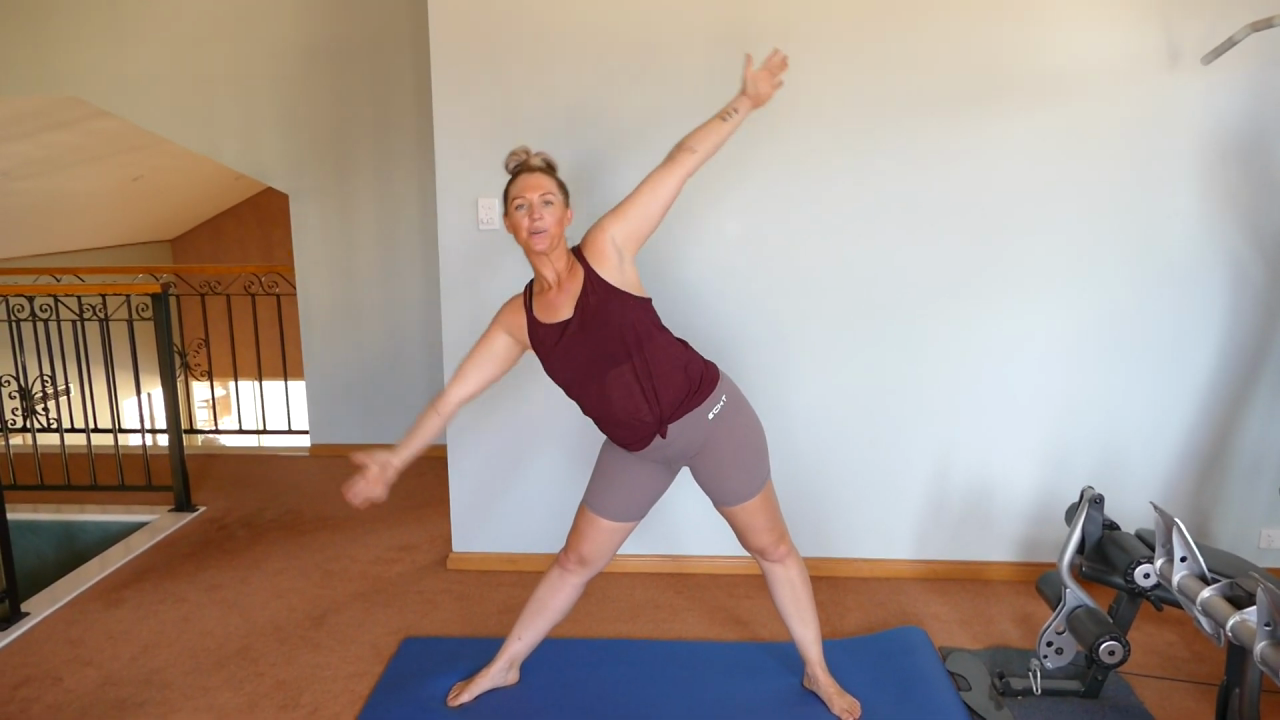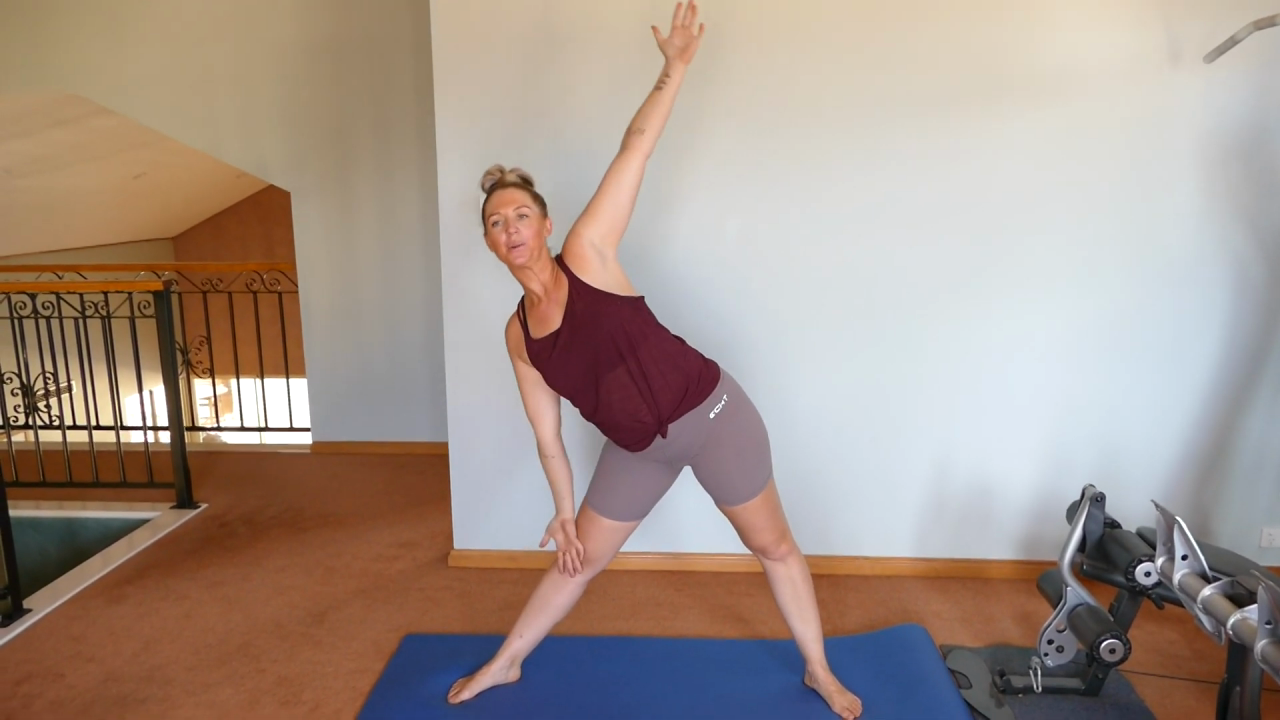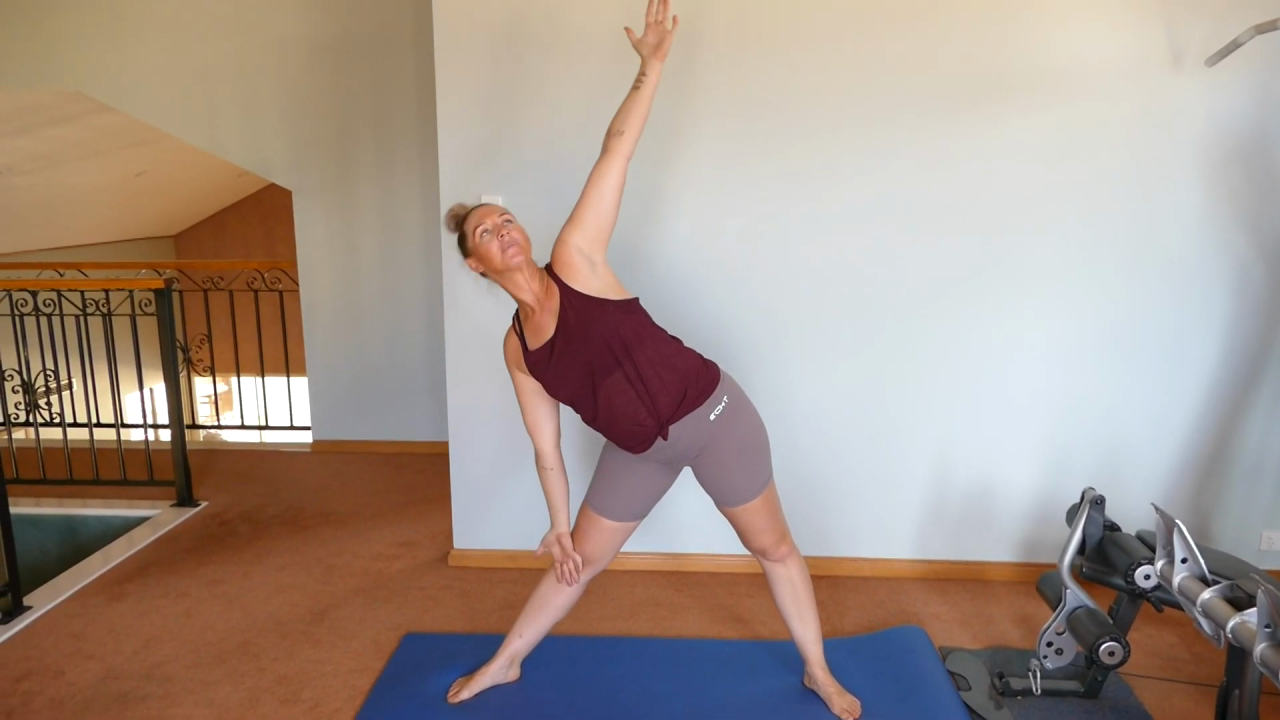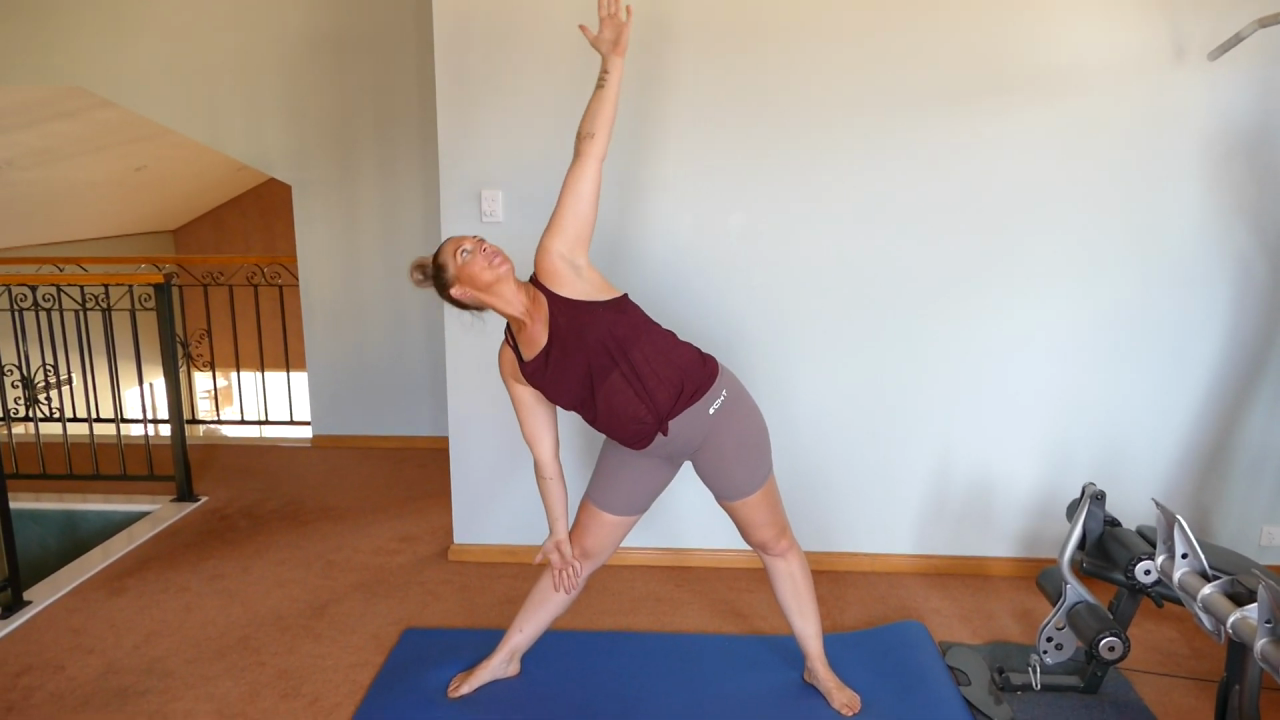
dt=0.4s
person 1, frame 1
left shoulder: (605, 252)
right shoulder: (515, 318)
left elbow: (677, 166)
right elbow: (457, 392)
left wrist: (744, 102)
right wrist: (396, 458)
left hip: (708, 412)
right hip: (636, 443)
left knee: (771, 546)
right knee: (578, 560)
right ankle: (503, 665)
person 1, frame 2
left shoulder: (587, 253)
right shoulder: (518, 335)
left elbow: (636, 147)
right elbow: (548, 436)
left wrist: (675, 66)
right wrist: (563, 512)
left hip: (709, 414)
right hip: (637, 448)
left knee: (774, 546)
right knee: (578, 558)
person 1, frame 3
left shoulder: (574, 259)
right shoulder: (517, 350)
left elbow: (616, 150)
right elbow: (547, 447)
left wrist: (652, 63)
right wrist: (559, 524)
left hip: (709, 415)
right hip: (640, 449)
left knee: (773, 547)
right knee: (579, 559)
person 1, frame 4
left shoulder: (557, 264)
right shoulder: (512, 363)
left elbow: (588, 153)
right elbow: (546, 457)
left wrist: (613, 60)
right wrist: (556, 530)
left hip: (710, 408)
right hip: (640, 444)
left knee: (773, 541)
right knee: (581, 553)
right ankle: (503, 659)
